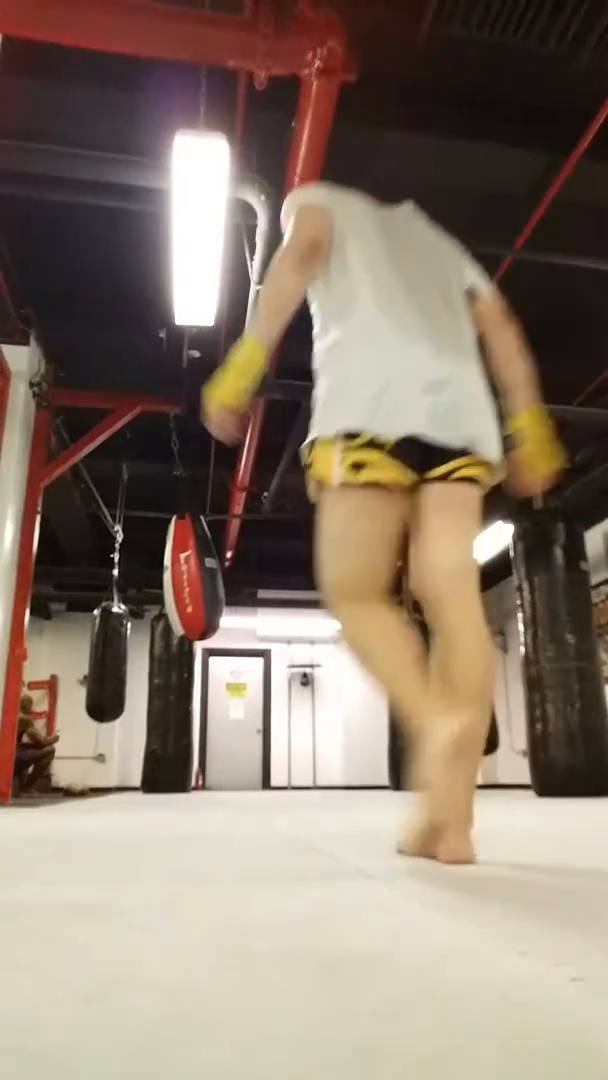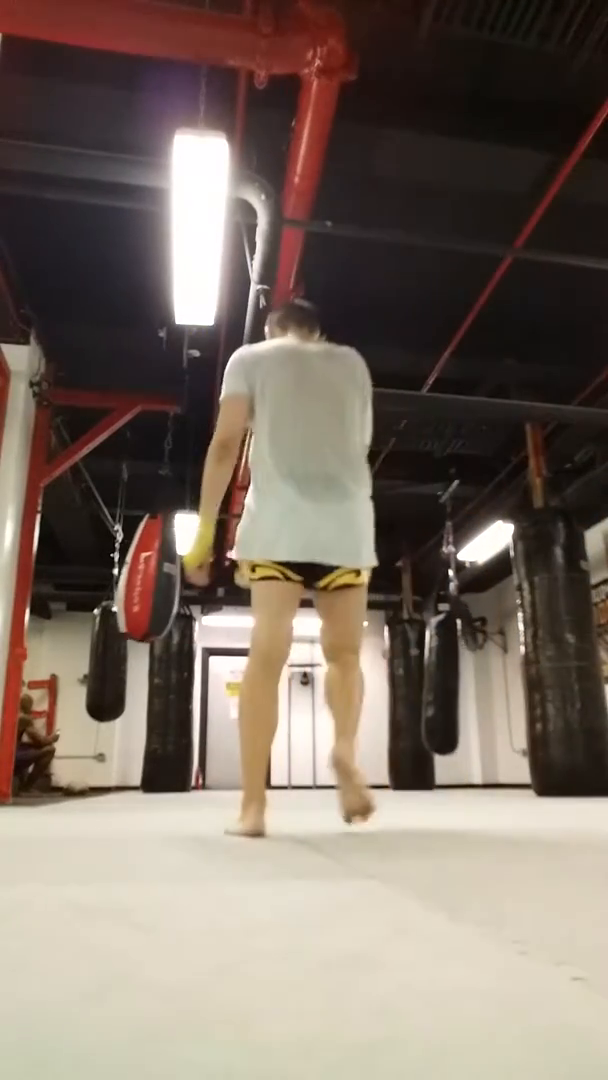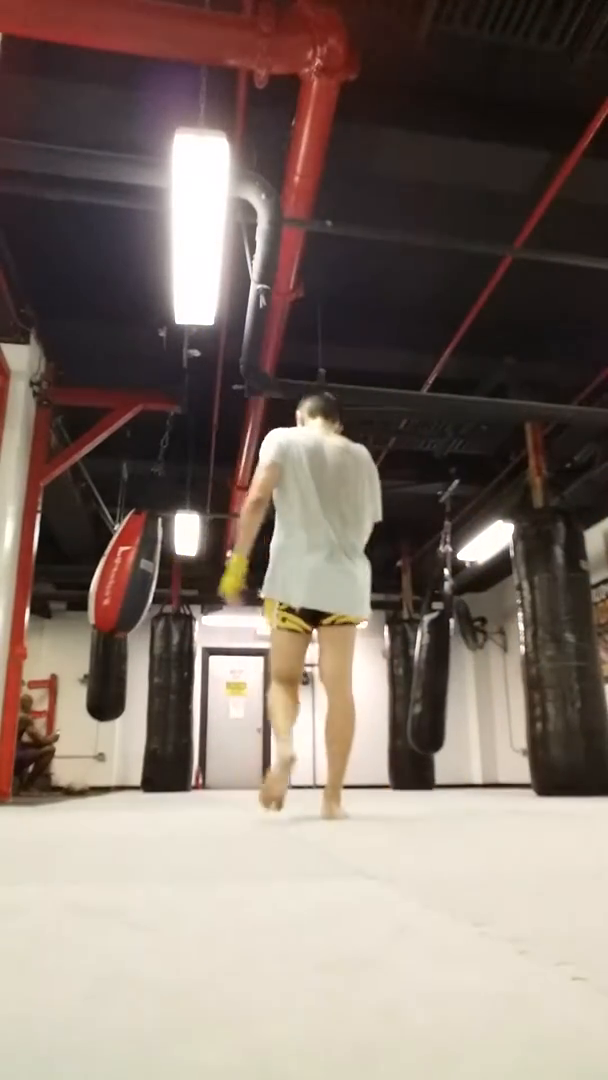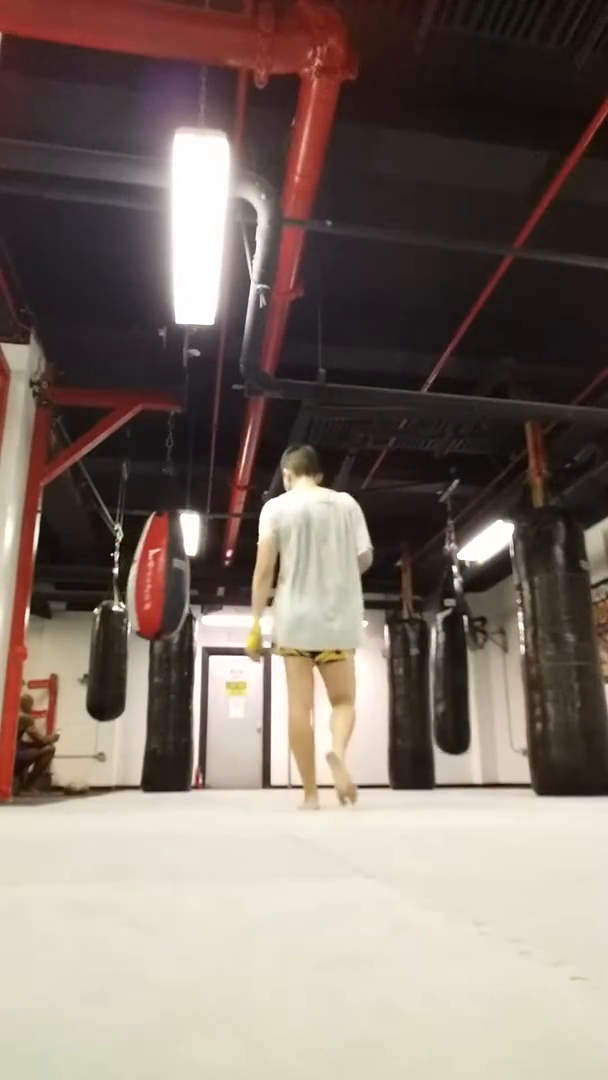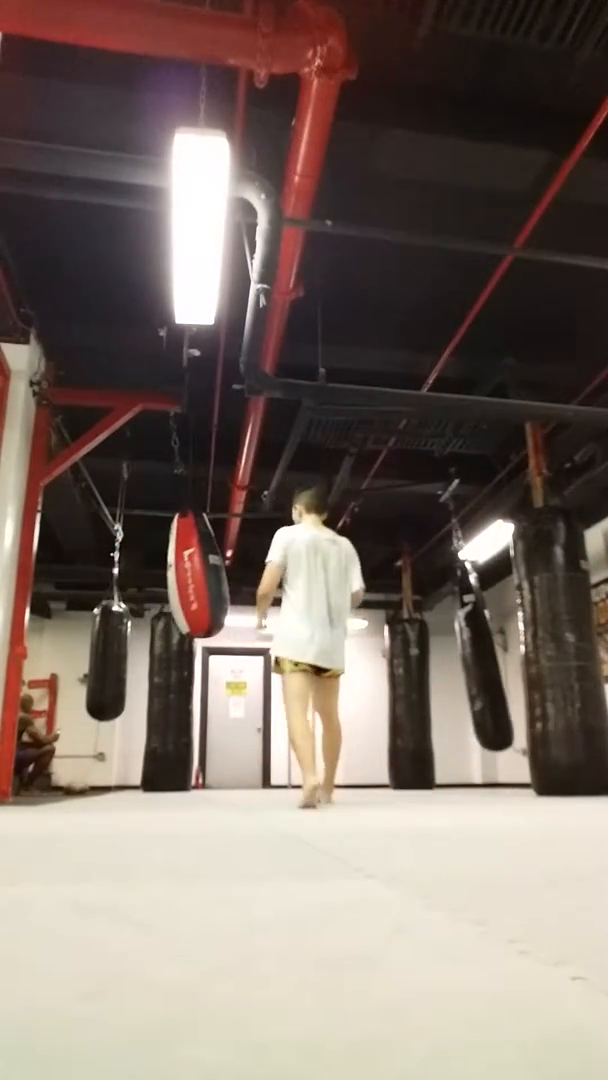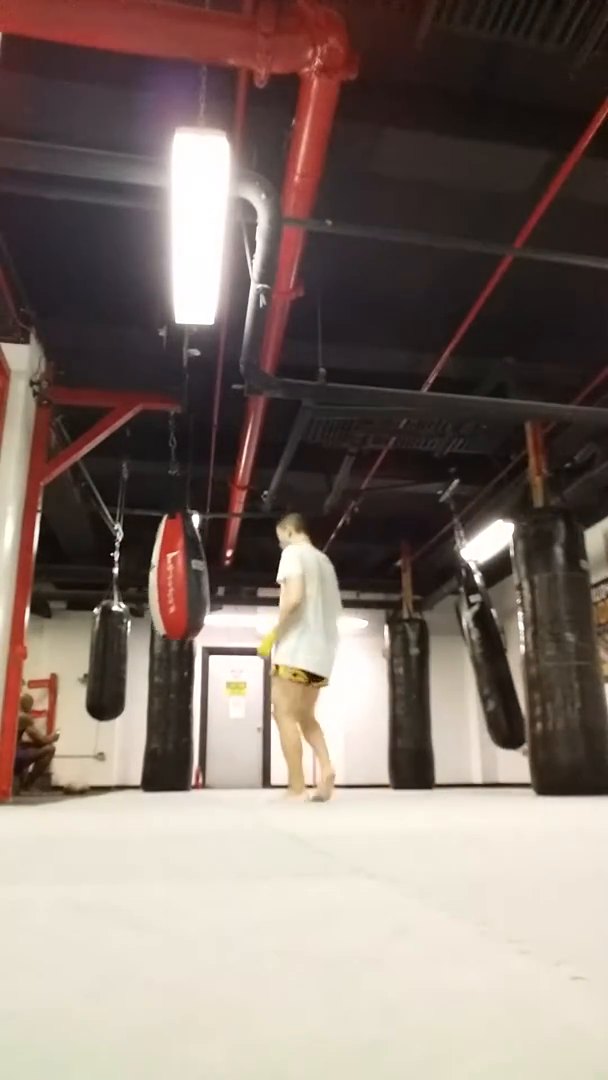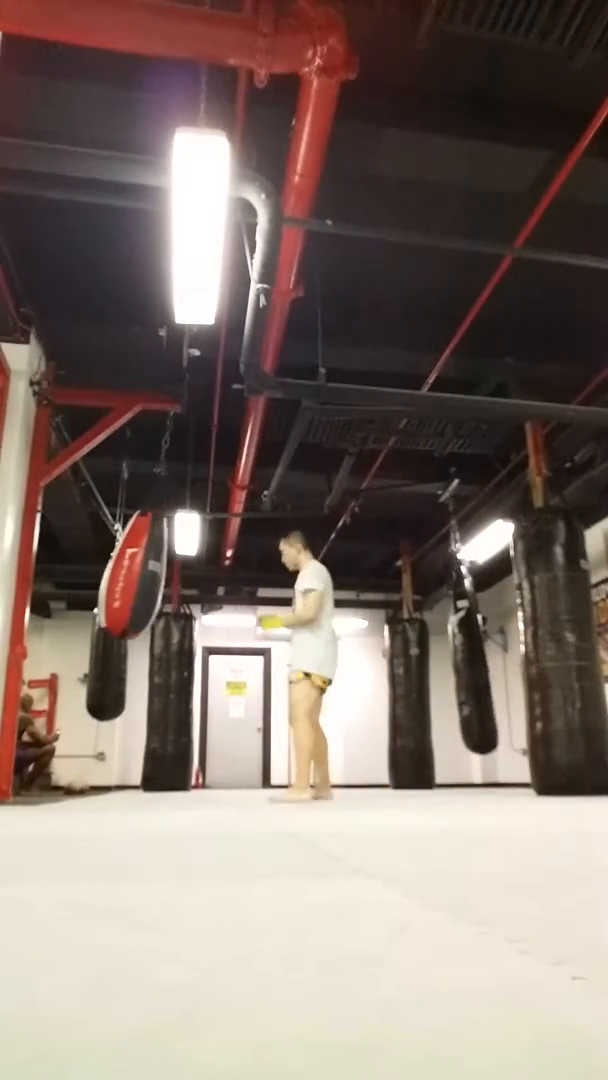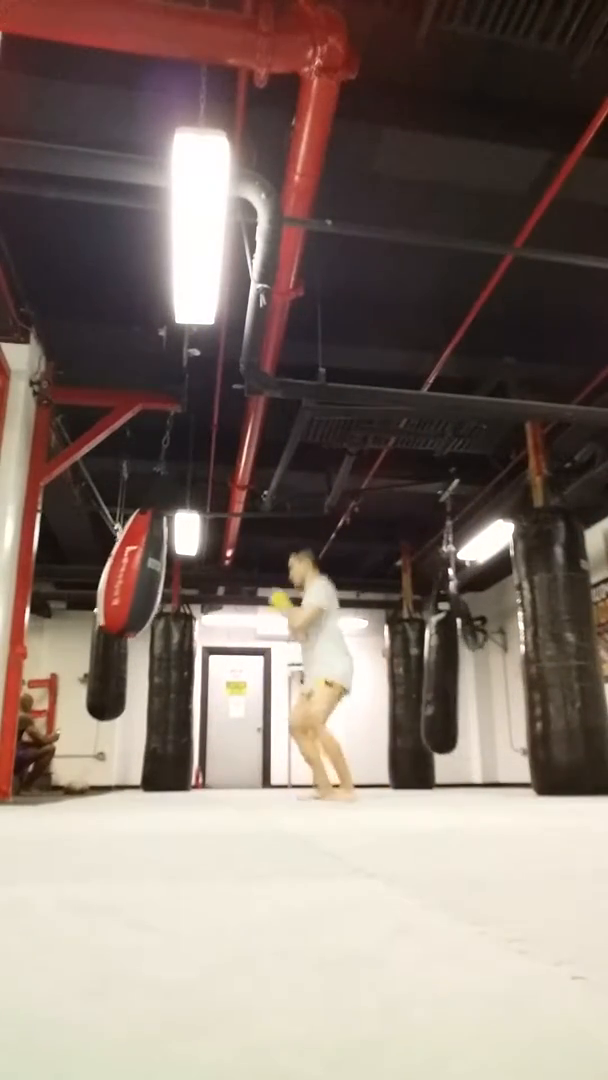
dt=0.5s
person 1, frame 1
left shoulder: (318, 200)
right shoulder: (432, 236)
left elbow: (300, 249)
right elbow: (497, 325)
left wrist: (248, 354)
right wrist: (529, 418)
left hip: (371, 400)
right hip: (461, 408)
left knee: (352, 590)
right knee: (451, 595)
left ankle: (437, 723)
right ankle: (452, 821)
person 1, frame 2
left shoulder: (250, 357)
right shoulder: (351, 362)
left elbow: (226, 441)
left wrist: (205, 528)
left hip: (275, 524)
right hip: (345, 521)
left knee: (266, 658)
right knee: (343, 652)
left ankle: (253, 804)
right ankle: (346, 746)
person 1, frame 3
left shoulder: (283, 439)
right shoulder: (361, 456)
left elbow: (258, 498)
left wrist: (236, 561)
left hip: (292, 577)
right hip: (346, 580)
left knee: (284, 677)
right knee: (338, 687)
left ankle: (284, 746)
right ankle: (333, 797)
person 1, frame 4
left shoulder: (277, 507)
right shoulder: (346, 503)
left elbow: (264, 570)
right elbow: (365, 558)
left wrist: (254, 623)
left hip: (295, 618)
right hip: (338, 618)
left knee: (300, 703)
right knee: (343, 700)
left ankle: (310, 793)
right ankle: (338, 755)
person 1, frame 5
left shoulder: (288, 535)
right shoulder: (344, 545)
left elbow: (265, 589)
right elbow: (357, 596)
left wrist: (261, 615)
left hip: (297, 636)
right hip: (333, 640)
left knee: (296, 710)
right knee: (329, 714)
left ankle: (310, 776)
right ankle: (327, 788)
person 1, frame 6
left shoulder: (293, 553)
right shoulder: (324, 561)
left elbow: (294, 599)
right elbow: (335, 609)
left wrist: (272, 636)
left hip: (298, 647)
right hip: (323, 648)
left knee: (284, 714)
right knee: (304, 714)
left ankle: (297, 789)
right ankle: (326, 768)
person 1, frame 7
left shoulder: (313, 570)
right shoulder: (315, 573)
left elbow: (309, 614)
left wrist: (280, 621)
right wrist: (281, 620)
left hip: (313, 657)
right hip: (314, 657)
left knee: (299, 716)
right knee: (310, 721)
left ankle: (301, 787)
right ankle: (322, 786)
person 1, frame 8
left shoulder: (321, 587)
right shoulder: (312, 592)
left elbow: (300, 622)
right elbow: (300, 632)
left wrist: (284, 607)
right wrist: (285, 607)
left hip: (332, 671)
right hip: (315, 672)
left knee: (313, 722)
right knee: (297, 726)
left ankle: (347, 786)
right ankle: (324, 785)
